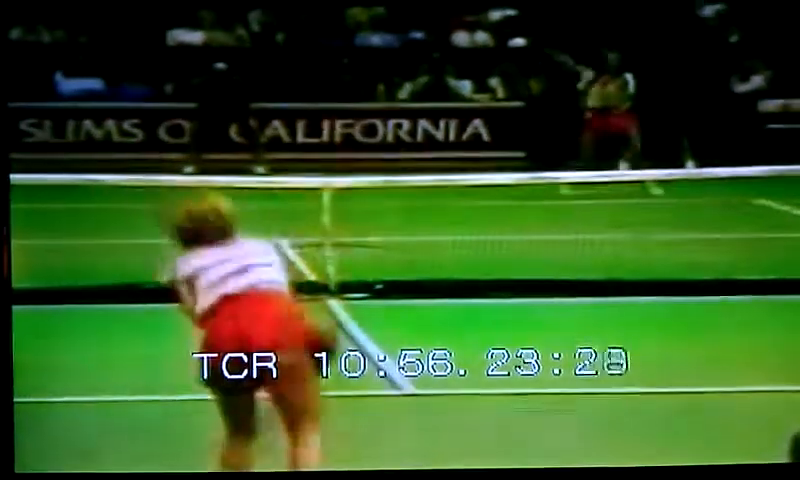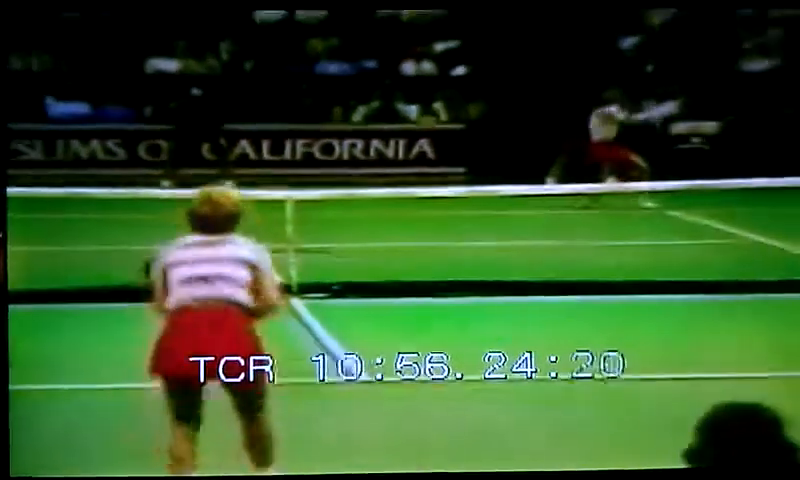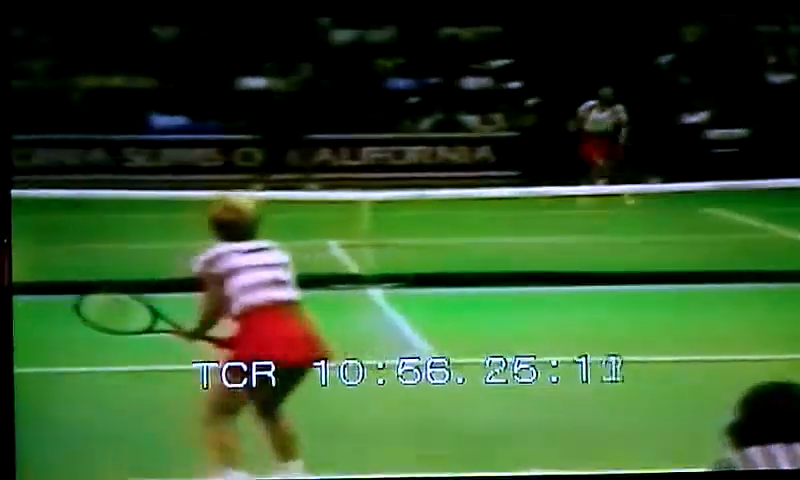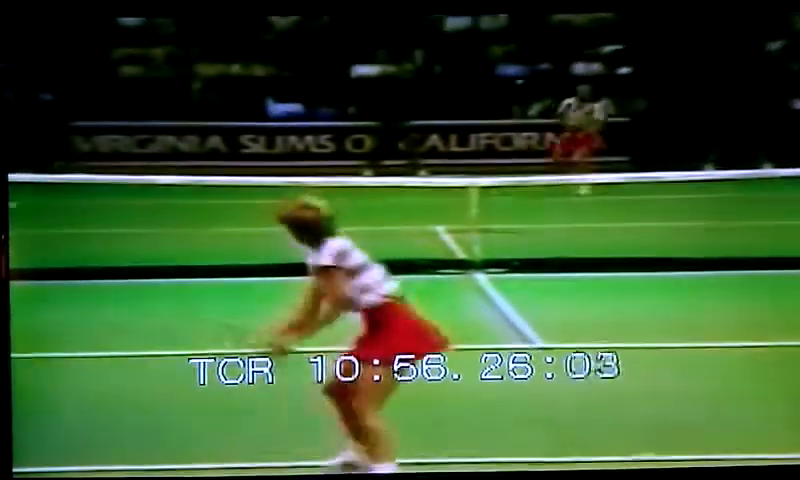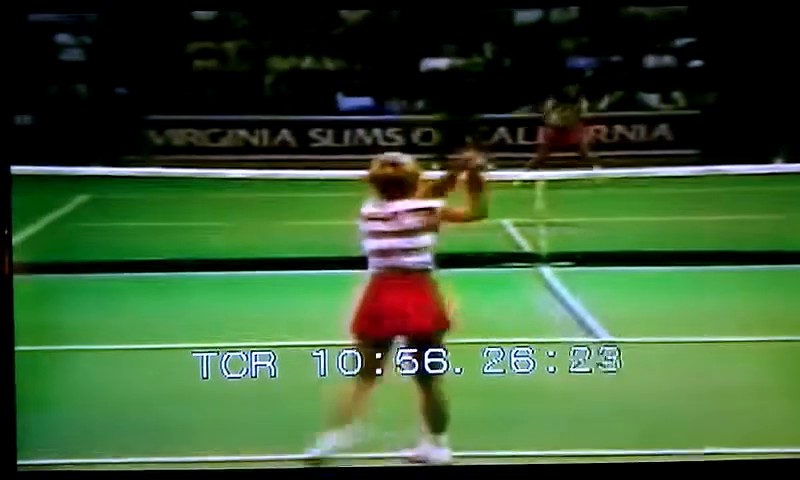
dt=0.7s
person 1, frame 1
left shoulder: (184, 267)
right shoulder: (265, 247)
left elbow: (196, 310)
left hip: (225, 337)
right hip: (280, 325)
left knee: (239, 433)
right knee: (305, 429)
person 1, frame 2
left shoulder: (172, 252)
right shoulder: (250, 250)
left elbow: (161, 302)
right elbow: (271, 302)
left hip: (181, 340)
right hip: (235, 341)
left knee: (184, 424)
right knee: (253, 415)
person 1, frame 3
left shoulder: (213, 257)
right shoulder: (277, 252)
left elbow: (213, 310)
left wrist: (198, 333)
left hip: (264, 340)
right hip: (301, 335)
left knee: (217, 416)
right knee: (267, 406)
person 1, frame 4
left shoulder: (330, 252)
right shoulder: (327, 251)
left elbow: (337, 304)
right elbow: (313, 304)
left wrist: (295, 336)
right wrist: (289, 332)
left hip: (394, 330)
right hip: (385, 327)
left knee: (365, 408)
right knee: (337, 389)
right ankle: (362, 452)
person 1, frame 5
left shoulder: (369, 209)
right shoulder: (426, 209)
right elbow: (478, 213)
left wrist: (448, 176)
right wrist: (476, 181)
left hip: (380, 298)
right hip: (420, 298)
left knee: (365, 379)
right knee: (428, 379)
left ankle: (333, 437)
right ankle: (436, 446)
